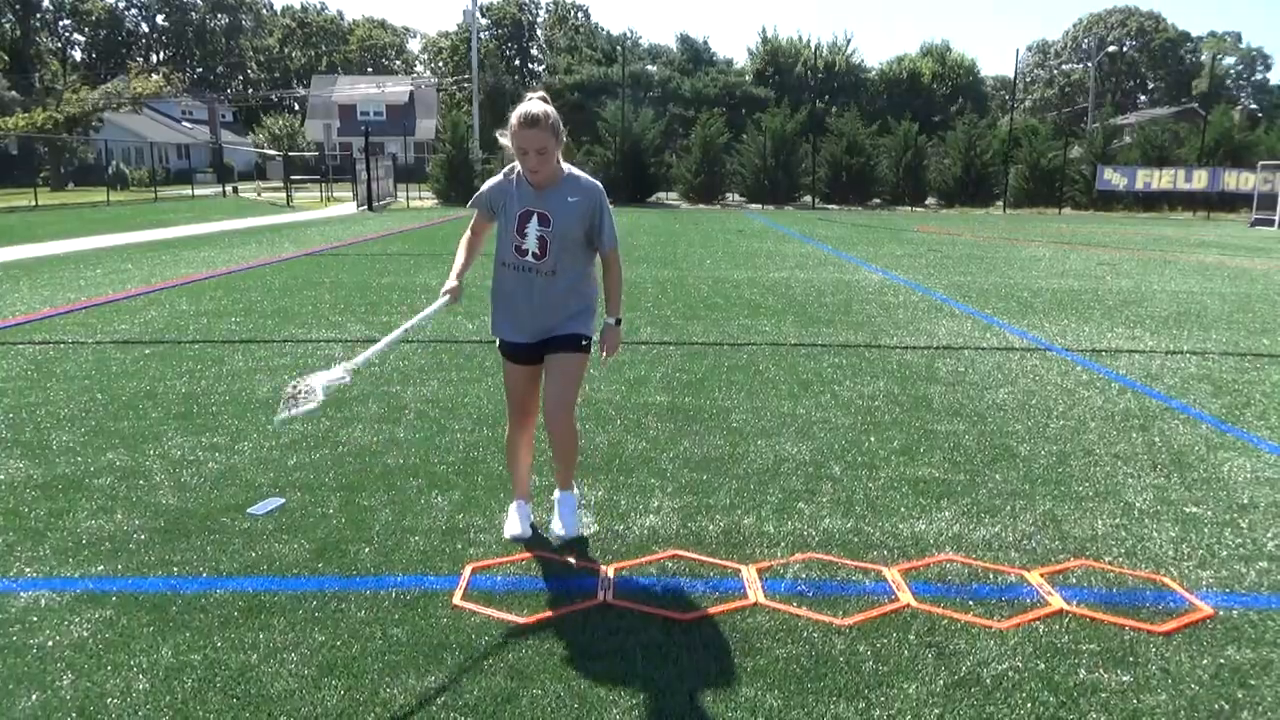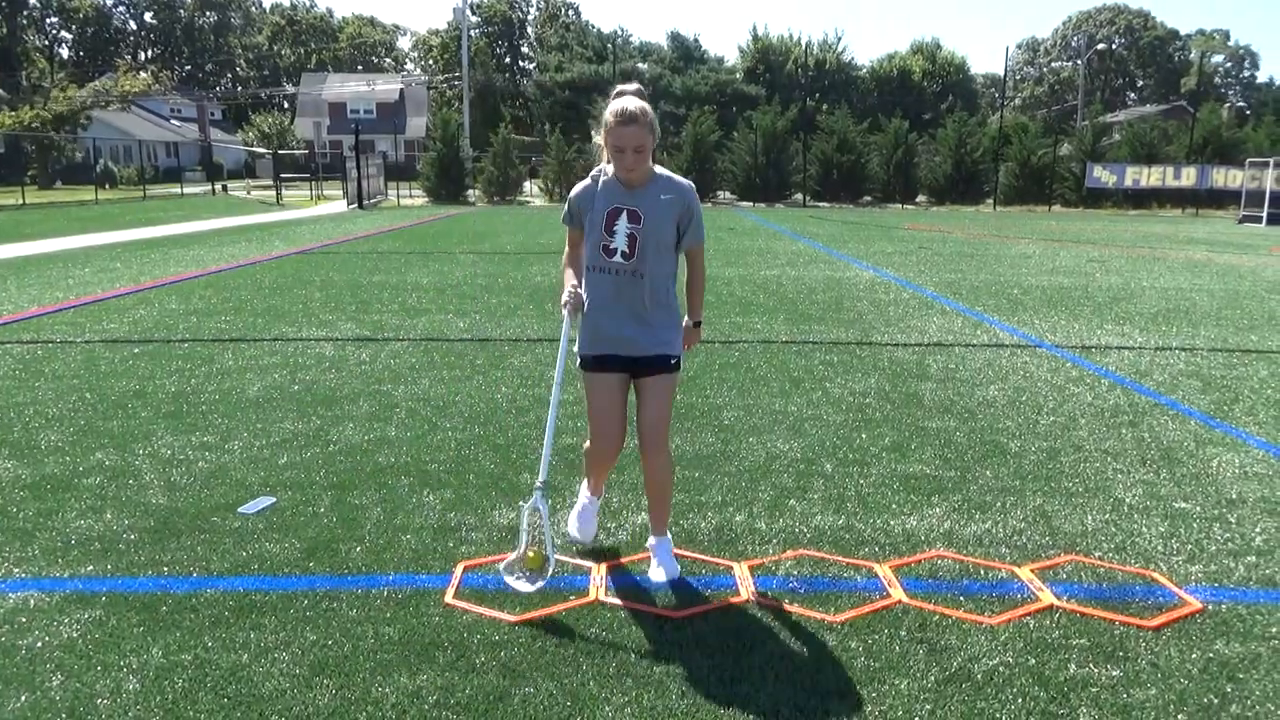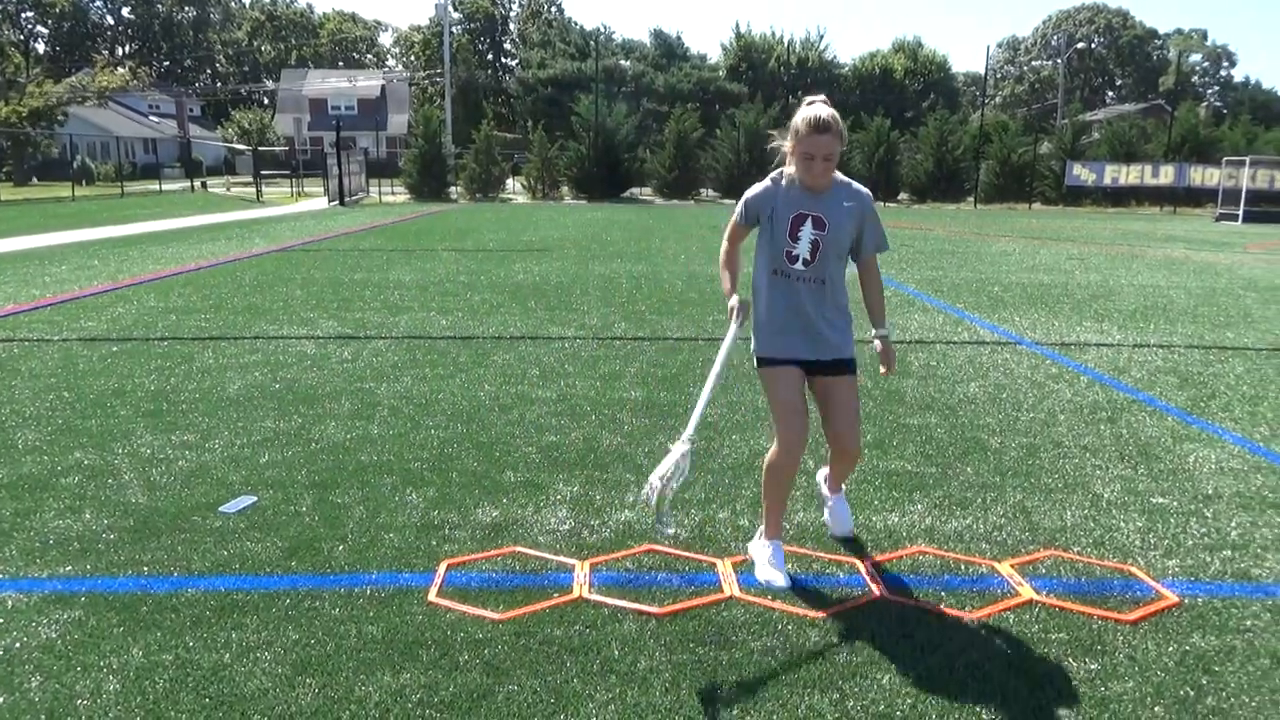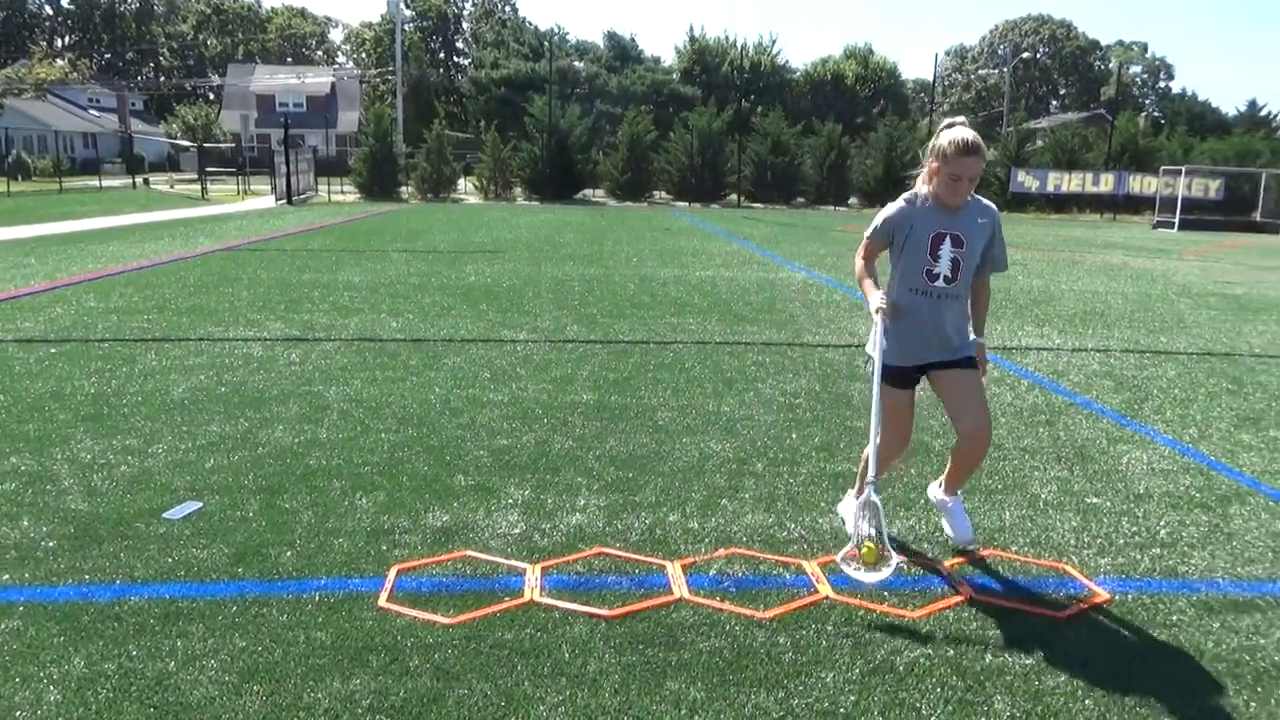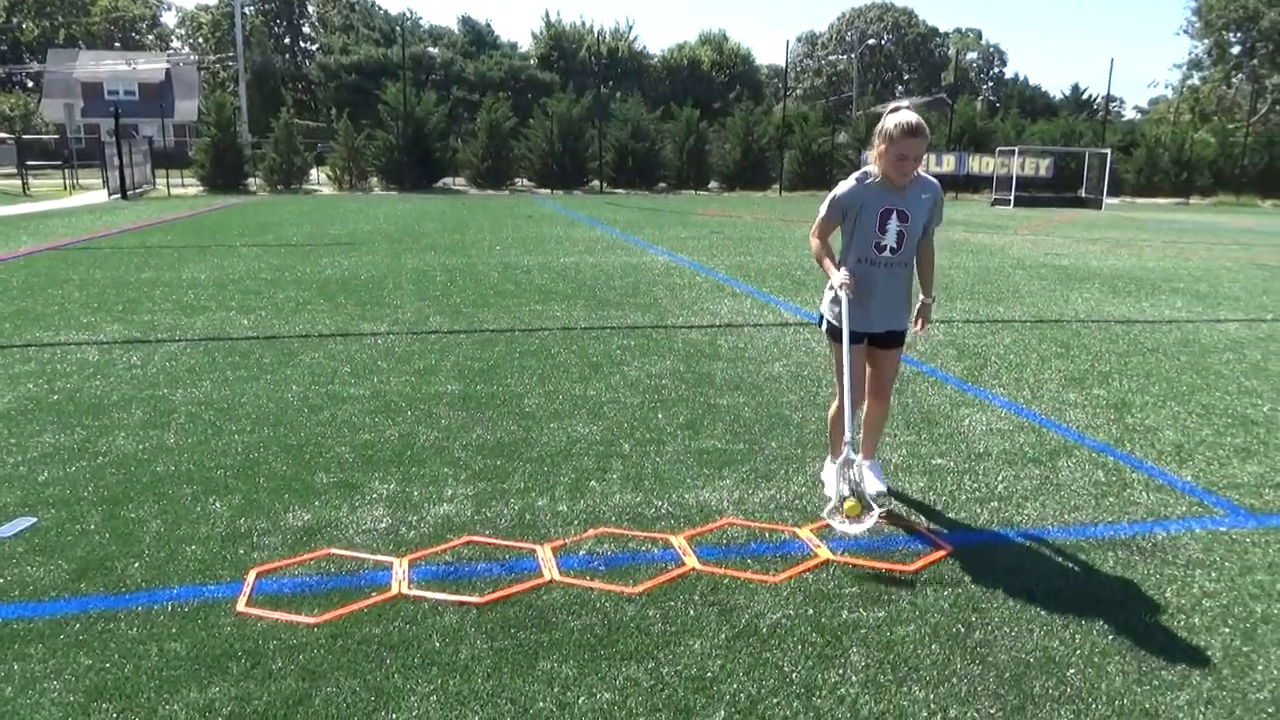
dt=1s
person 1, frame 1
left shoulder: (587, 193)
right shoulder: (498, 190)
left elbow: (610, 259)
right elbow: (475, 234)
left wrist: (613, 321)
right wrist: (458, 274)
left hip: (571, 323)
right hip: (515, 323)
left knee: (558, 416)
right knee: (520, 420)
left ankle: (566, 493)
right ankle: (520, 502)
person 1, frame 2
left shoulder: (679, 194)
right shoulder: (586, 194)
left elbow: (695, 260)
left wrist: (693, 320)
right wrist: (571, 285)
left hip: (659, 337)
right hip: (603, 336)
left knee: (656, 444)
right knee: (606, 441)
left ankle: (659, 539)
right ankle: (591, 488)
person 1, frame 3
left shoulder: (857, 201)
right shoulder: (764, 196)
left elbow: (869, 269)
right elbow: (729, 241)
left wrist: (881, 333)
right wrist: (732, 291)
left hip: (832, 341)
right hip: (777, 339)
left knee: (848, 447)
right knee: (790, 445)
left ankle: (832, 486)
right ankle: (769, 542)
person 1, frame 4
left shoulder: (986, 217)
right shoulder: (900, 214)
left elbow: (980, 282)
right elbow: (864, 260)
left wrist: (978, 338)
right wrist: (873, 295)
left hip: (953, 342)
right hip: (900, 344)
left knee: (977, 434)
right knee: (891, 444)
left ankle: (947, 492)
right ankle: (858, 497)
person 1, frame 5
left shoulder: (929, 191)
right shoulder: (851, 192)
right elbow: (817, 237)
left wrist: (926, 295)
right wrist: (834, 271)
left hip: (893, 313)
right hip: (849, 312)
left knee: (881, 393)
right knee: (851, 396)
left ankle: (867, 459)
right ankle: (834, 464)
